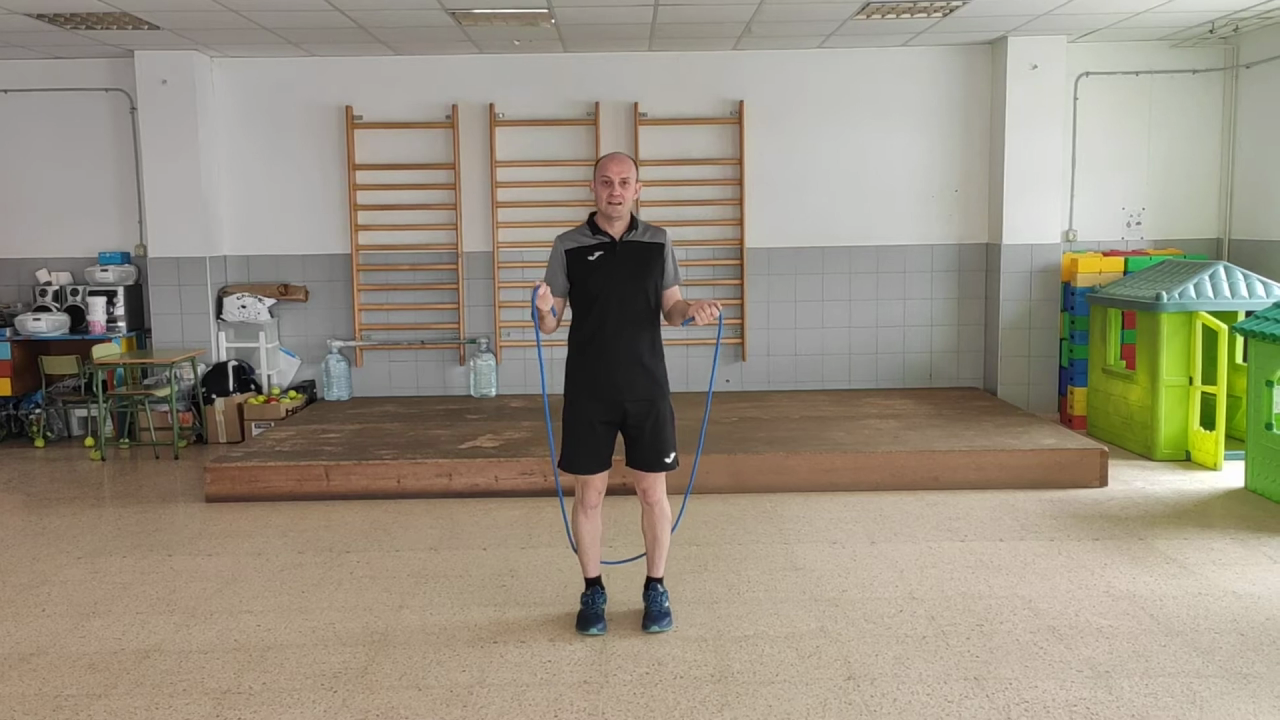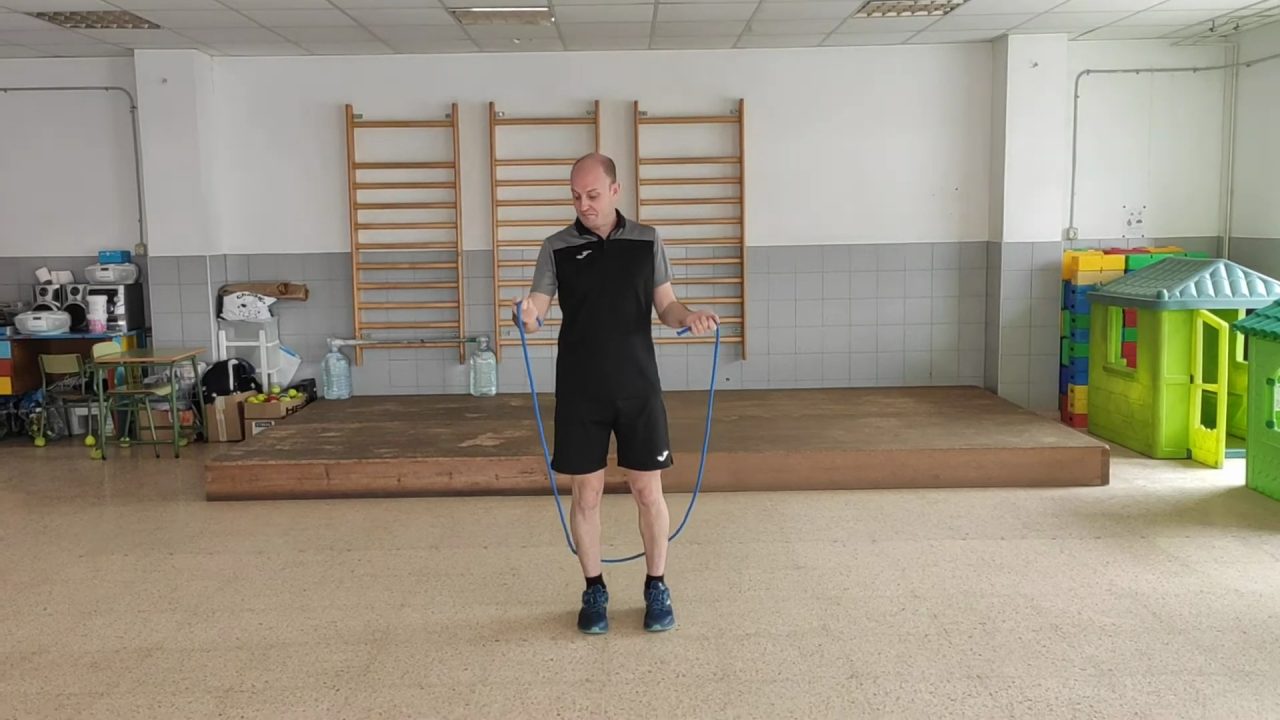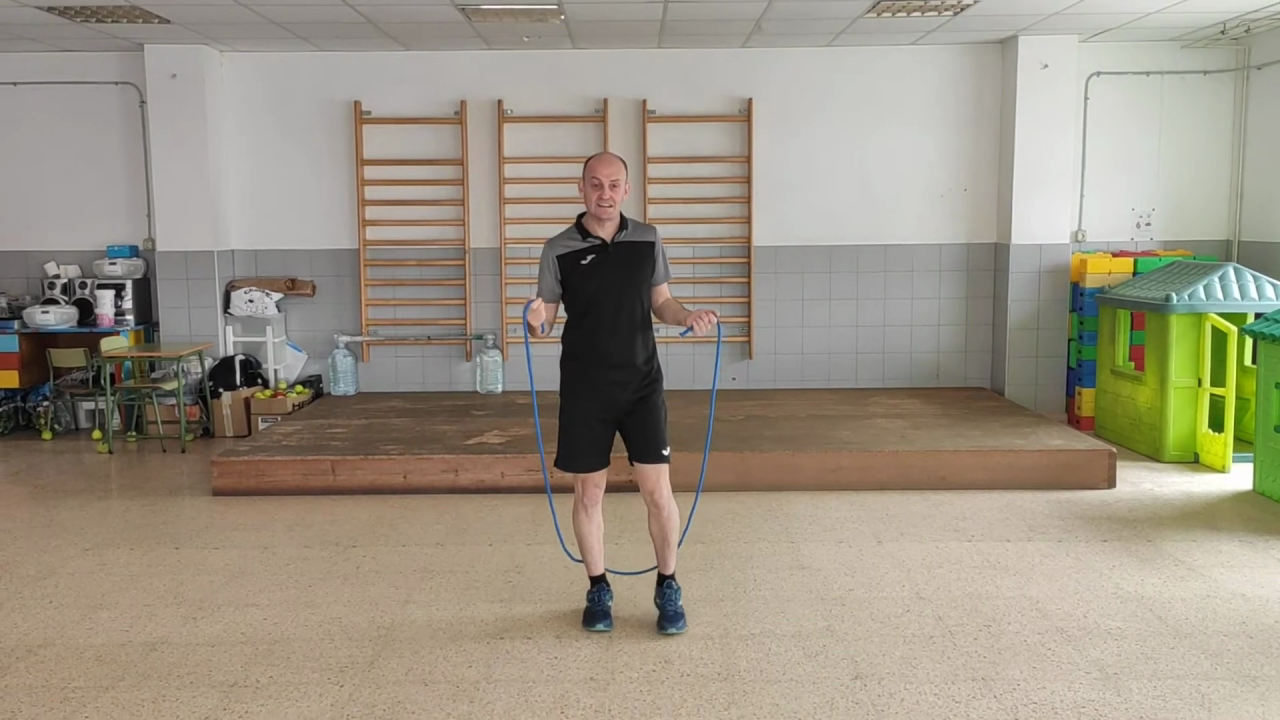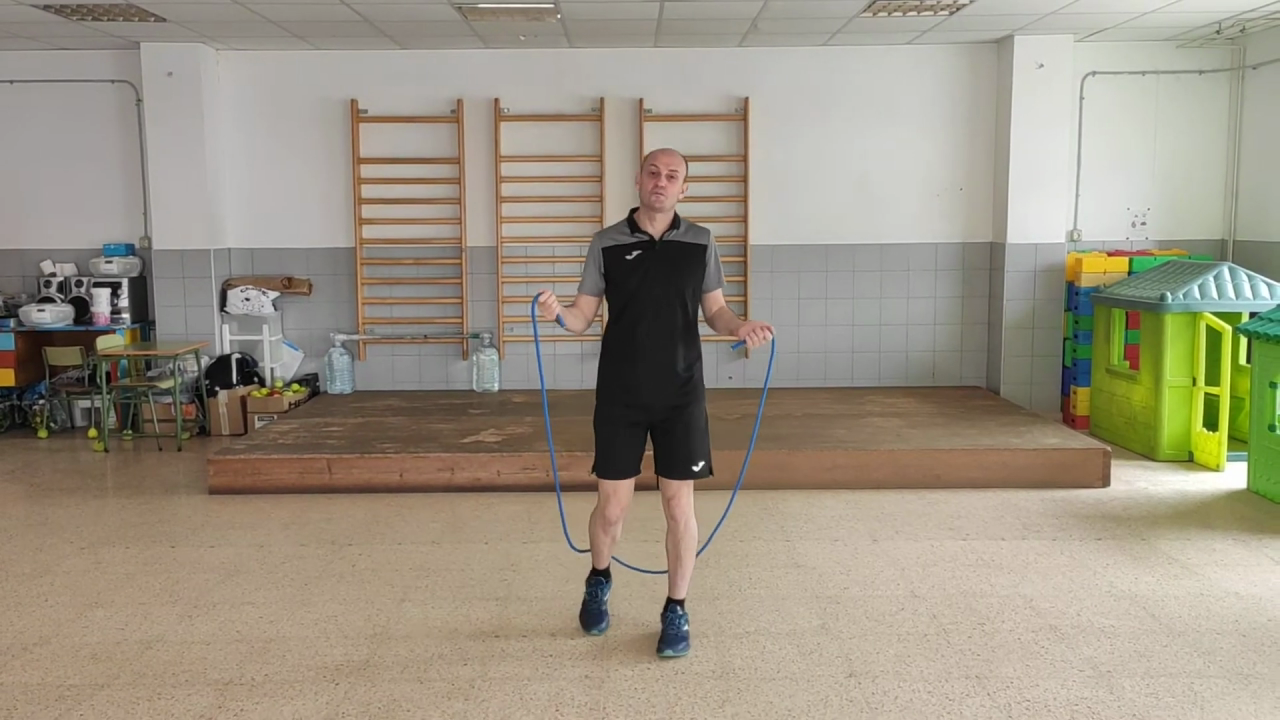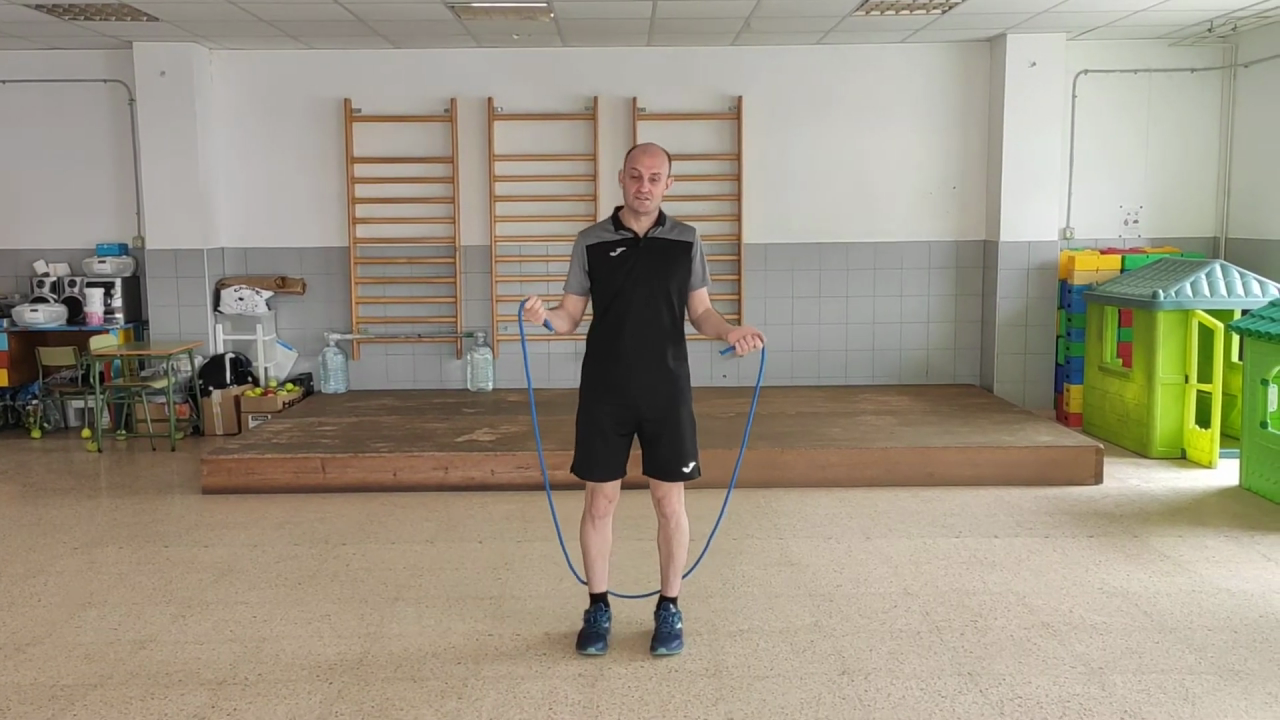
dt=0.7s
person 1, frame 1
left shoulder: (658, 241)
right shoulder: (568, 246)
left elbow: (669, 309)
right elbow: (550, 323)
left wrist: (692, 309)
right wrist: (543, 309)
left hip: (647, 389)
right hip: (588, 392)
left knee: (653, 491)
right knee: (589, 494)
left ankle: (656, 588)
right ankle: (593, 591)
person 1, frame 2
left shoulder: (647, 240)
right shoulder: (557, 247)
left elbow: (666, 306)
right elbow: (534, 317)
left wrist: (690, 316)
right wrist: (525, 315)
left hip: (638, 387)
right hip: (580, 392)
left knee: (648, 490)
right knee: (585, 493)
left ankle: (656, 587)
right ankle: (594, 590)
person 1, frame 3
left shoulder: (648, 239)
right shoulder: (558, 250)
left elbow: (660, 302)
right elbow: (545, 323)
left wrist: (689, 315)
right wrist: (534, 321)
left hip: (642, 384)
right hip: (584, 390)
left knee: (657, 489)
right knee: (588, 492)
left ankle: (667, 587)
right ankle: (599, 589)
person 1, frame 4
left shoulder: (701, 242)
right shoulder: (607, 243)
left elbow: (714, 310)
right elbow: (584, 315)
left wrist: (740, 326)
right wrist: (556, 311)
left hip: (681, 395)
right hip: (620, 396)
left knee: (679, 504)
right knee: (612, 506)
left ankle: (676, 610)
right ankle: (599, 578)
person 1, frame 5
left shoulder: (686, 240)
right shoulder: (590, 242)
left elbow: (699, 310)
right elbow: (571, 316)
left wrist: (729, 331)
right wrist: (544, 315)
left hip: (667, 393)
right hip: (604, 395)
left knee: (670, 502)
right knee: (599, 502)
left ankle: (669, 608)
right ankle: (598, 608)
